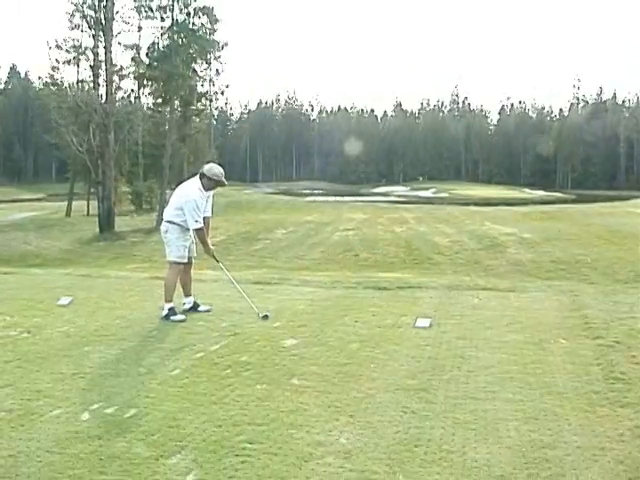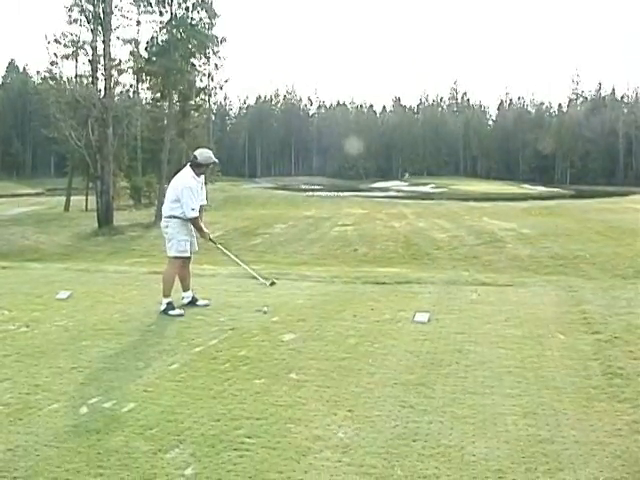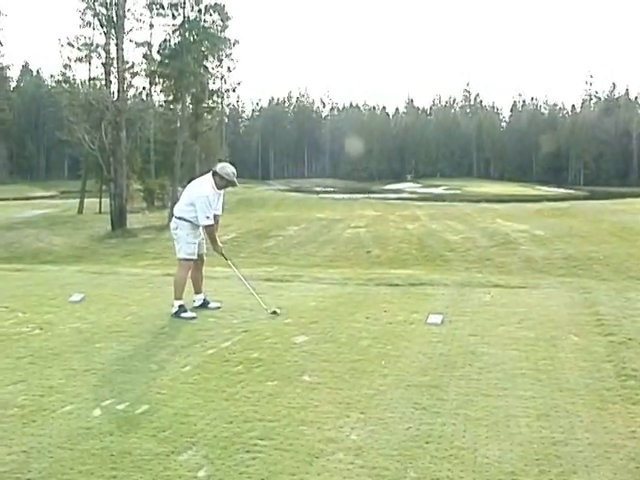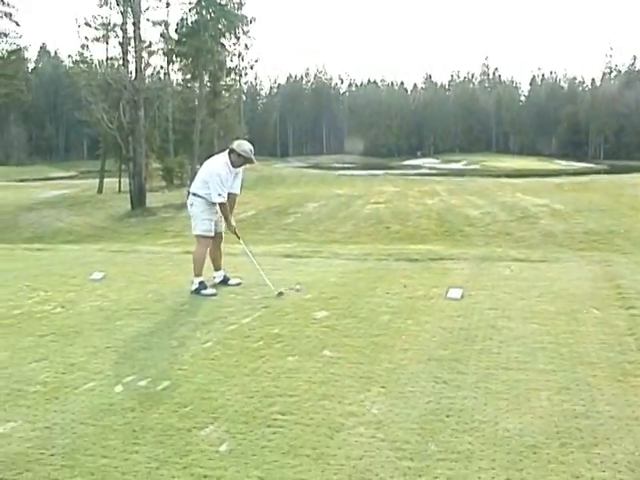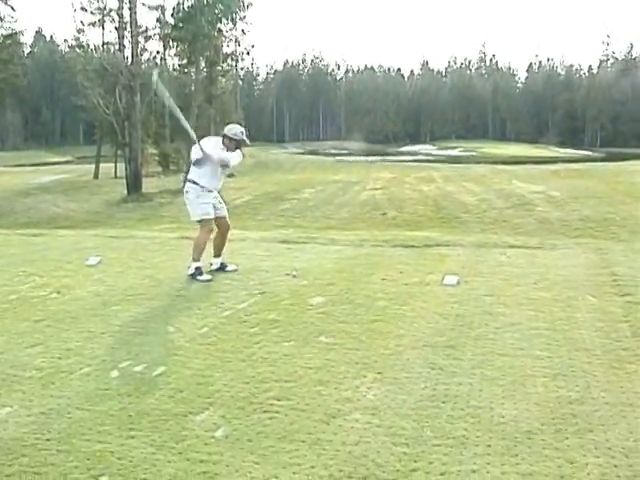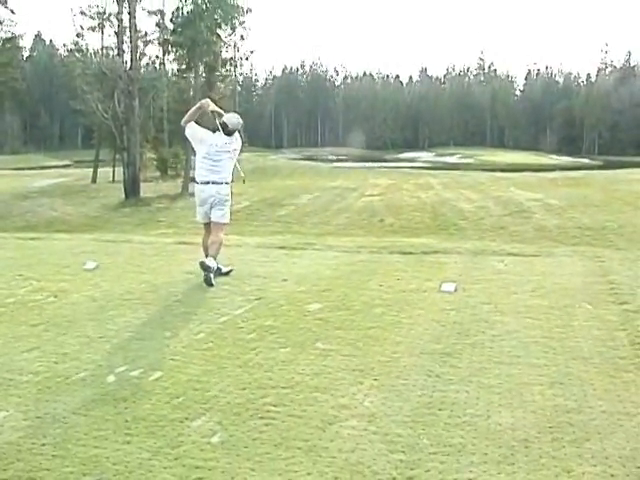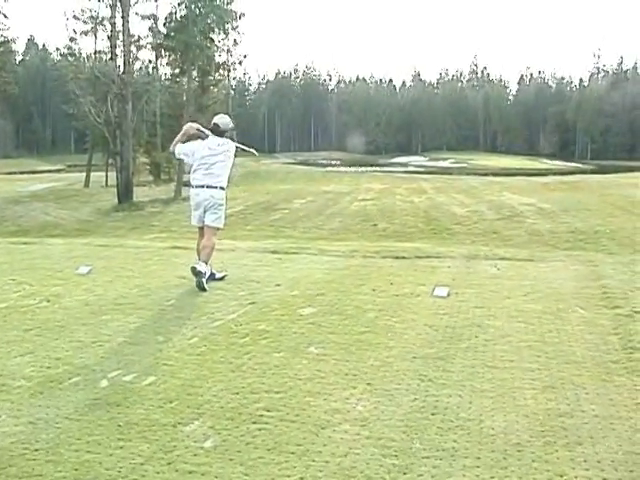
dt=0.7s
person 1, frame 1
left shoulder: (206, 188)
right shoulder: (192, 194)
left elbow: (206, 215)
right elbow: (197, 225)
left wrist: (207, 240)
right wrist: (206, 246)
left hip: (185, 228)
right hip: (174, 228)
left knee: (188, 265)
right knee: (176, 267)
left ankle: (189, 302)
right ankle: (168, 309)
person 1, frame 2
left shoulder: (198, 176)
right shoulder: (187, 182)
left elbow: (200, 203)
right elbow: (192, 213)
left wrist: (201, 225)
right wrist: (202, 231)
left hip: (185, 222)
right hip: (175, 223)
left knee: (186, 260)
right knee: (175, 262)
left ankle: (188, 297)
right ankle: (166, 303)
person 1, frame 3
left shoulder: (217, 186)
right shoulder: (204, 191)
left elbow: (216, 214)
right elbow: (207, 222)
left wrist: (216, 238)
right wrist: (215, 243)
left hip: (195, 225)
right hip: (183, 225)
left knee: (199, 262)
right knee: (185, 265)
left ankle: (199, 299)
right ankle: (177, 306)
person 1, frame 4
left shoulder: (237, 166)
right shoulder: (218, 167)
left elbow: (233, 194)
right elbow: (221, 200)
left wrist: (230, 217)
right wrist: (229, 222)
left hip: (212, 204)
right hip: (200, 202)
left knee: (217, 239)
right knee: (204, 242)
left ankle: (219, 276)
right ankle: (197, 283)
person 1, frame 5
left shoulder: (237, 154)
right shoulder: (209, 143)
left elbow: (224, 163)
right elbow: (195, 161)
left wrist: (211, 157)
right wrist: (203, 156)
left hip: (210, 192)
right hip: (196, 190)
left knee: (224, 226)
right knee: (206, 228)
left ankle: (216, 262)
right ankle: (195, 268)
person 1, frame 6
left shoulder: (205, 138)
right shoulder: (236, 141)
left elbow: (185, 123)
right elbow: (230, 126)
left wrist: (201, 106)
right wrist: (217, 110)
left hip: (202, 188)
right hip: (221, 189)
left knee: (208, 229)
right knee: (218, 230)
left ankle: (213, 266)
right ankle: (210, 263)
person 1, frame 7
left shoulder: (196, 145)
right shoulder: (230, 147)
left elbow: (173, 150)
left wrist: (184, 132)
right wrist: (203, 131)
left hip: (197, 192)
right hip: (216, 194)
left knee: (202, 233)
right knee: (211, 234)
left ankle: (206, 270)
right ankle: (201, 267)
